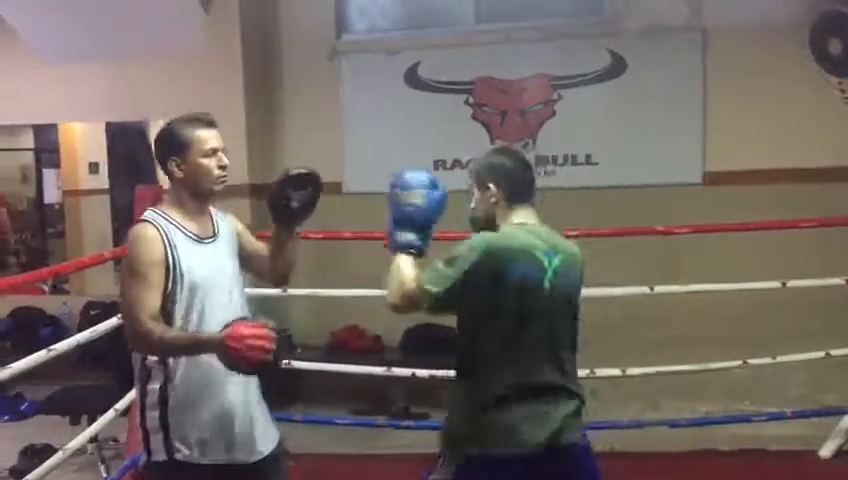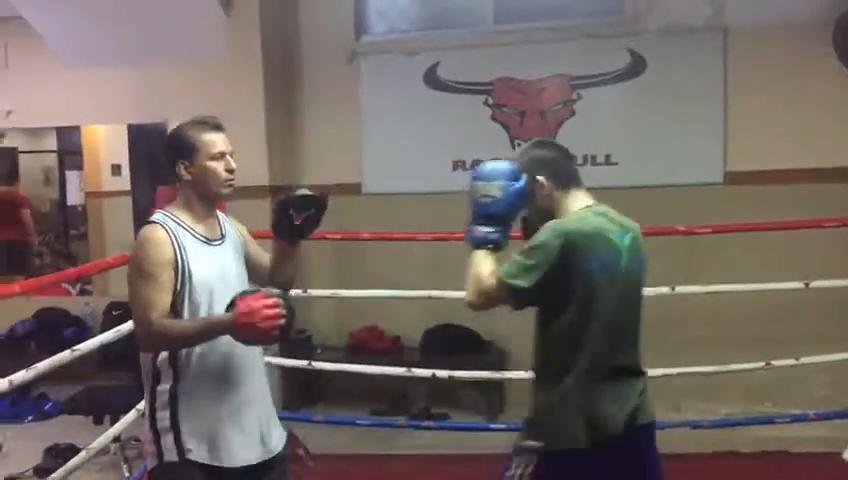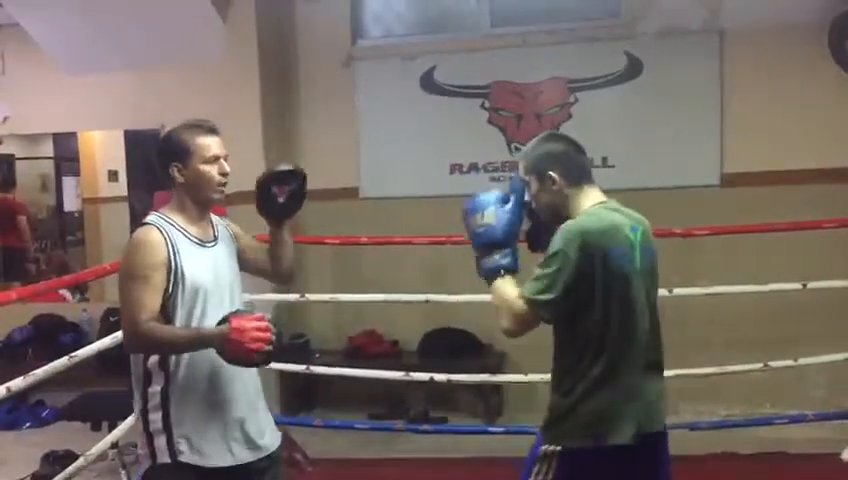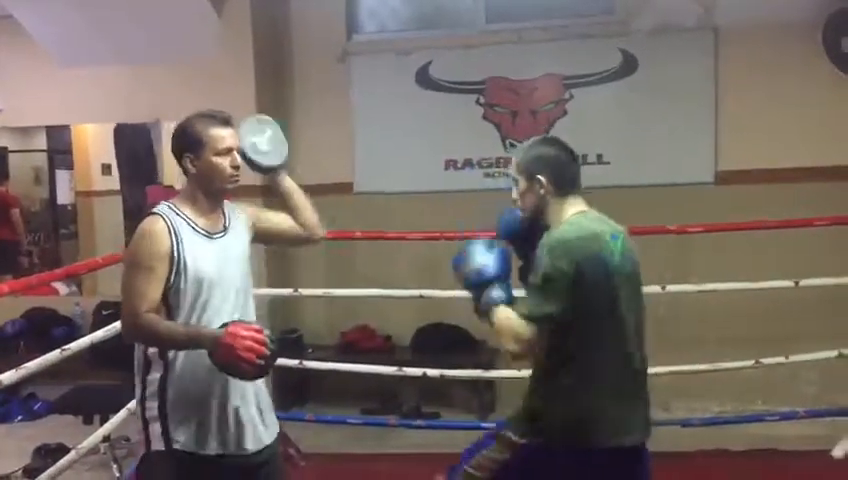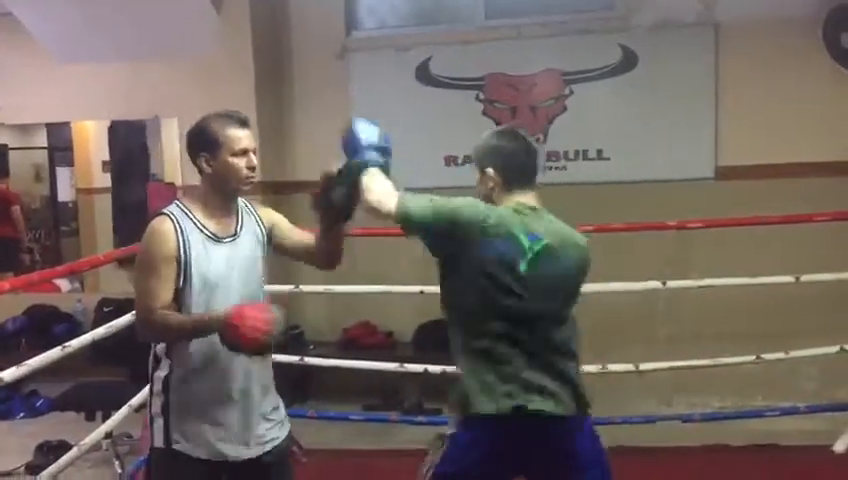
dt=0.2s
person 1, frame 1
left shoulder: (227, 225)
right shoulder: (149, 237)
left elbow: (277, 272)
right elbow: (139, 333)
left wrist: (286, 226)
right wrist: (216, 342)
right hip: (180, 430)
person 1, frame 2
left shoulder: (232, 229)
right shoulder: (158, 239)
left elbow: (278, 281)
right elbow: (149, 332)
left wrist: (290, 241)
right wrist: (227, 322)
right hip: (190, 430)
person 1, frame 3
left shoulder: (225, 231)
right shoulder: (151, 241)
left elbow: (282, 271)
right elbow: (137, 333)
left wrist: (280, 221)
right wrist: (216, 336)
right hip: (182, 429)
person 1, frame 4
left shoulder: (240, 218)
right shoulder: (158, 230)
left elbow: (311, 231)
right elbow: (136, 322)
left wrist: (277, 173)
right wrist: (209, 339)
right hip: (181, 420)
person 1, frame 5
left shoulder: (258, 218)
right shoulder: (166, 230)
left elbow: (324, 256)
right elbow: (150, 322)
left wrist: (333, 216)
right wrist: (219, 323)
right hip: (188, 417)
person 2, frame 1
left shoulder: (487, 250)
right shoulder: (569, 255)
left elbow: (401, 299)
left wrist: (406, 234)
left hip: (490, 438)
right hip: (560, 433)
person 2, frame 2
left shoulder: (562, 235)
right shoulder: (628, 232)
left elbow: (480, 296)
left wrist: (486, 226)
left hip: (568, 425)
right hip: (631, 418)
person 2, frame 3
left shoulder: (578, 234)
right shoulder: (636, 225)
left elbow: (515, 321)
left wrist: (495, 254)
right wrist: (543, 233)
left hip: (586, 427)
right hip: (645, 418)
person 2, frame 4
left shoulder: (562, 244)
right shoulder: (617, 238)
left elbow: (523, 342)
left wrist: (490, 295)
right wrist: (531, 257)
left hip: (553, 428)
right hip: (622, 426)
person 2, frame 5
left shoulder: (468, 220)
right shoulder: (574, 246)
left elbow: (382, 201)
left wrist: (368, 159)
left hip: (495, 415)
right hip: (563, 413)
